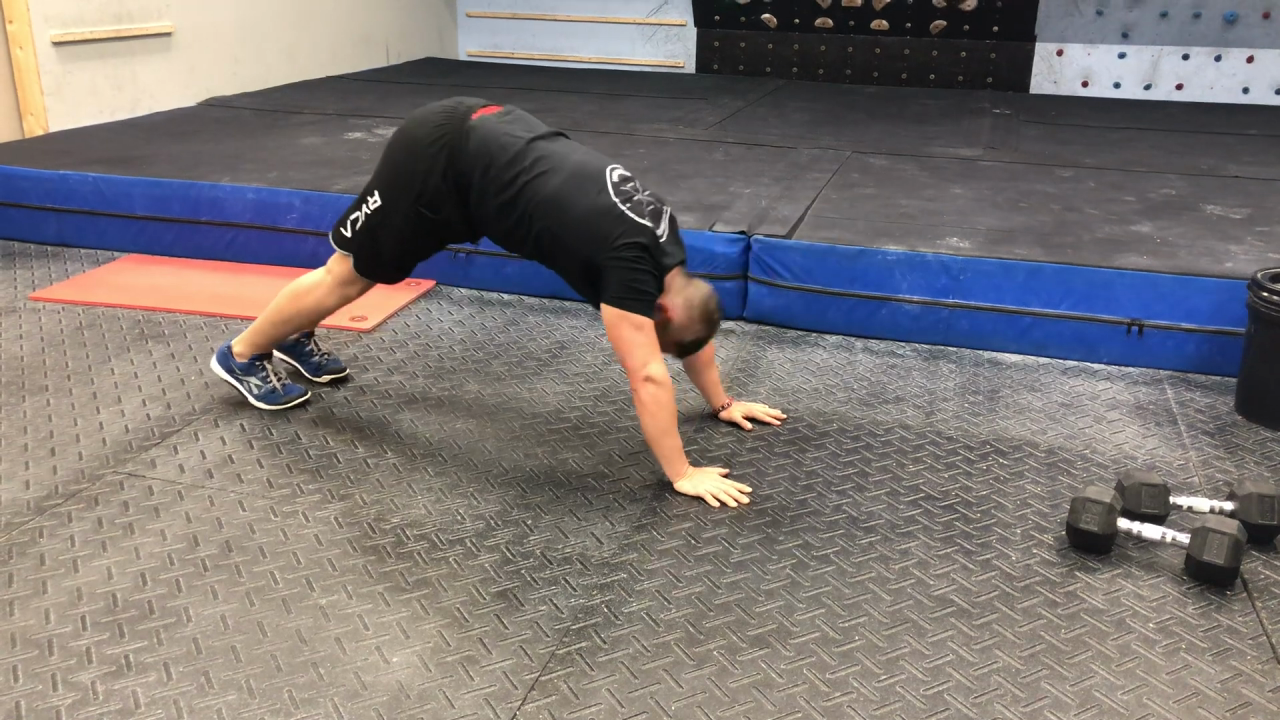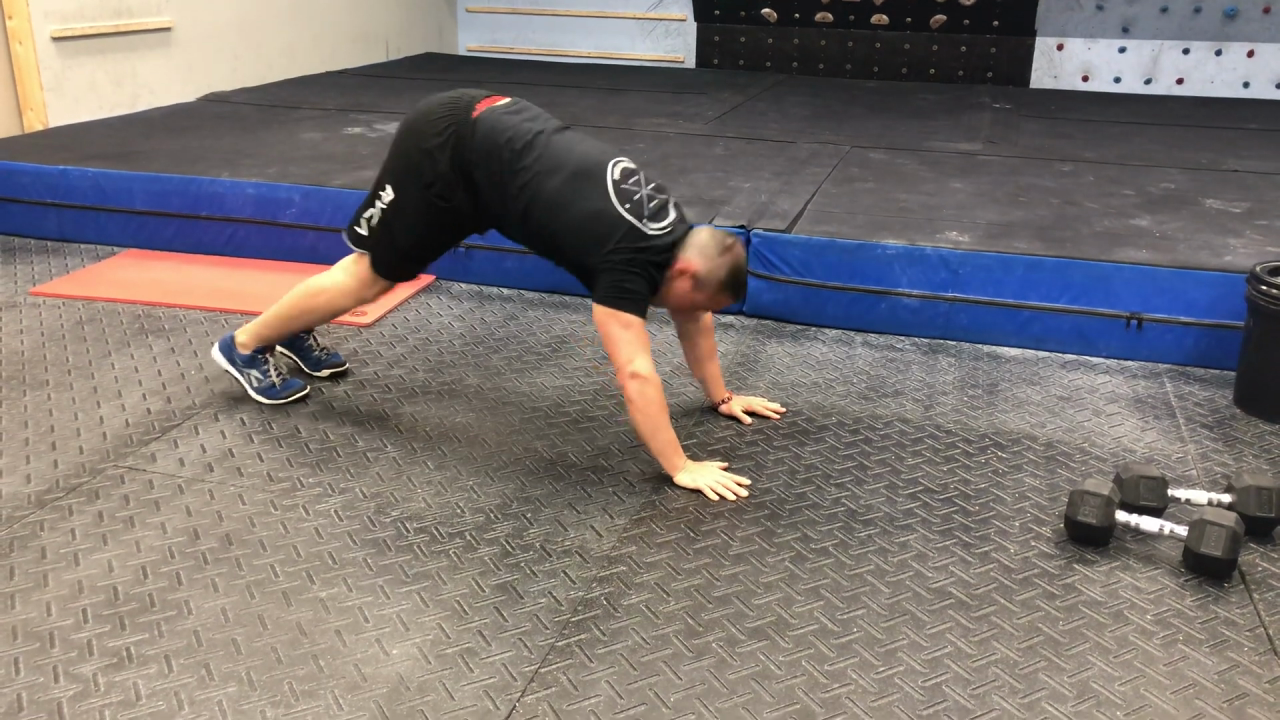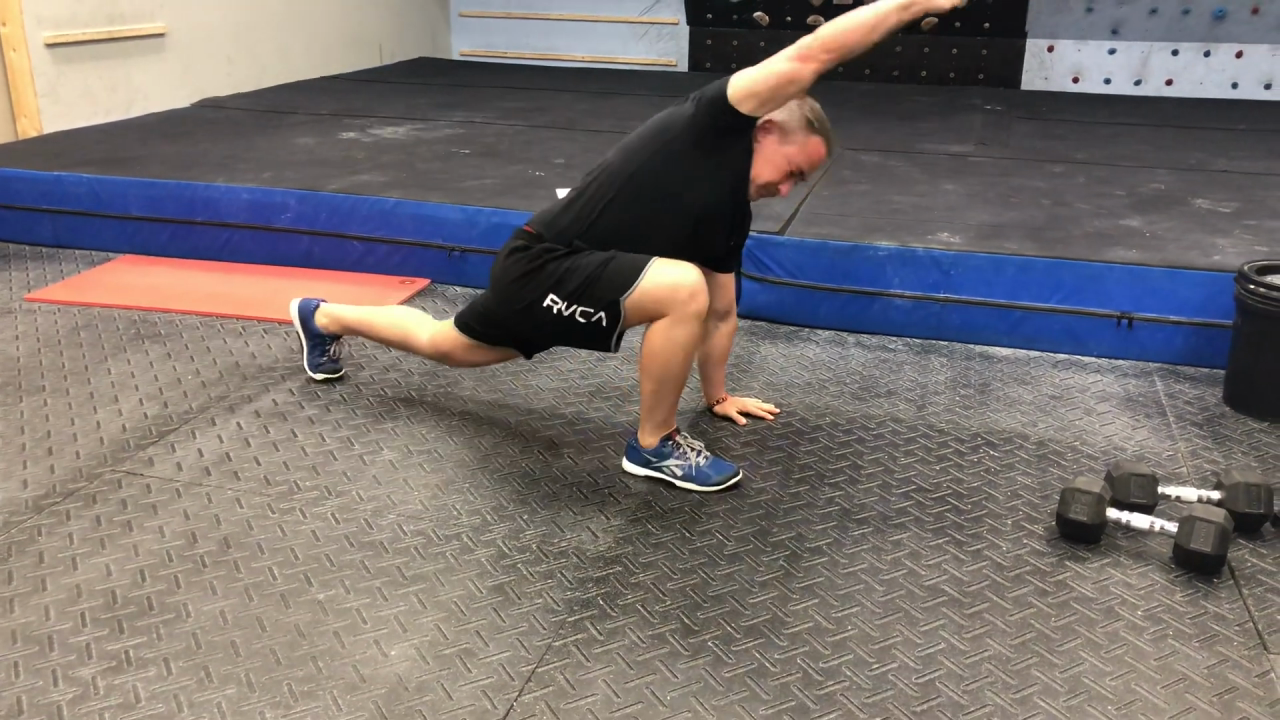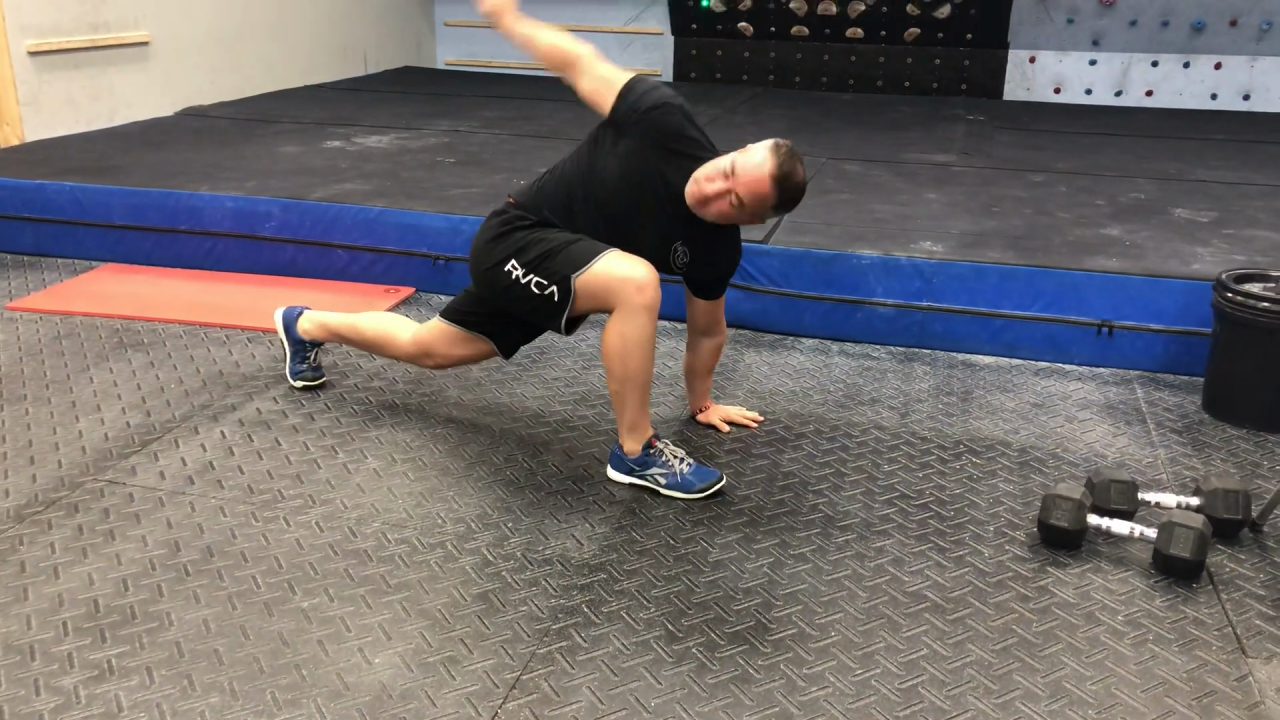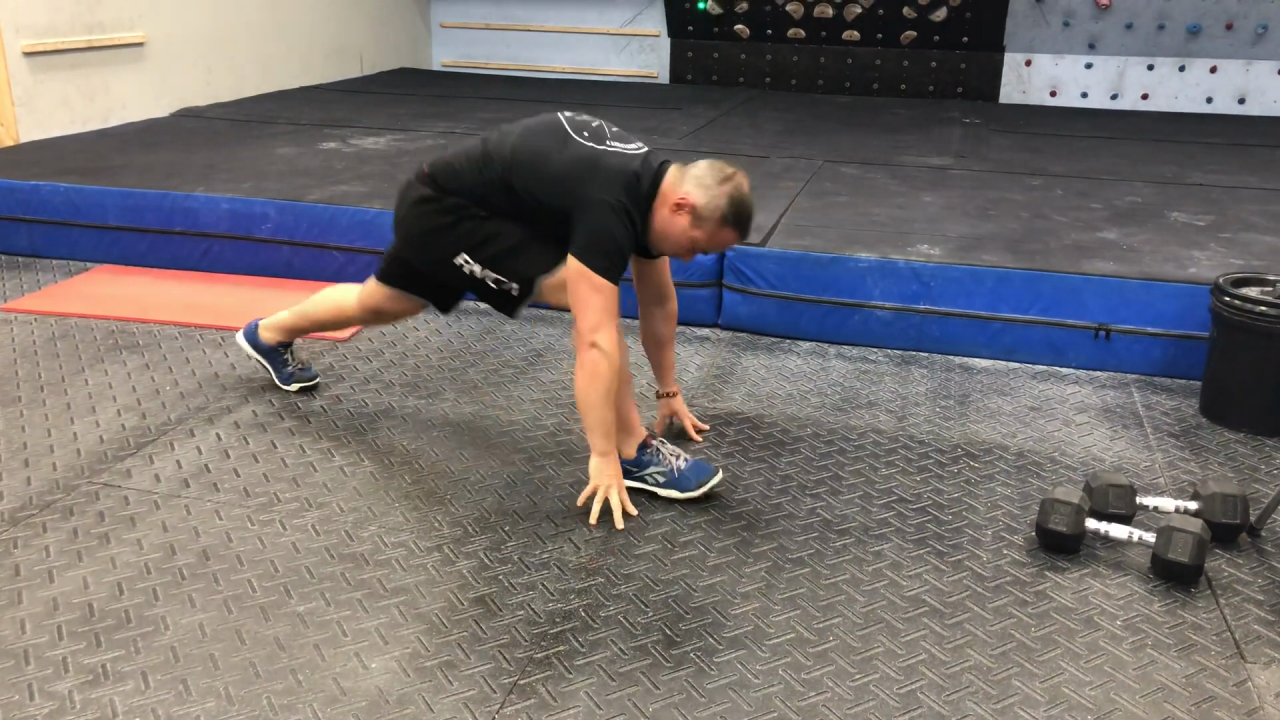
dt=1s
person 1, frame 1
left shoulder: (658, 238)
right shoulder: (631, 260)
left elbow: (692, 328)
right elbow: (647, 375)
left wrist: (721, 402)
right wrist: (681, 474)
left hip: (477, 137)
right hip: (442, 154)
left knee: (372, 260)
right knee: (353, 270)
left ankle: (295, 338)
right ankle: (242, 355)
person 1, frame 2
left shoulder: (673, 234)
right shoulder: (629, 255)
left elbow: (693, 319)
right elbow: (635, 372)
left wrist: (720, 396)
right wrist: (678, 466)
left hip: (483, 129)
right hip: (445, 147)
left knee: (397, 261)
right knee: (375, 277)
left ankle: (296, 332)
right ankle: (246, 344)
person 1, frame 3
left shoulder: (734, 213)
right shoulder: (712, 126)
left elbow: (727, 312)
right elbow: (811, 55)
left wrist: (717, 391)
left hip: (558, 274)
right hip: (542, 267)
left knee: (448, 344)
right knee: (682, 291)
left ankle: (322, 318)
right ankle: (652, 447)
person 1, frame 4
left shoulder: (715, 248)
right shoulder: (665, 124)
left elbow: (707, 330)
right elbow: (577, 61)
left wrist: (702, 400)
left hip: (542, 267)
right hip: (511, 242)
left knee: (424, 349)
right knee: (638, 286)
left ankle: (306, 329)
right ankle: (637, 453)
person 1, frame 5
left shoulder: (652, 185)
right shoulder: (611, 203)
left elbow: (657, 300)
right elbow: (596, 339)
left wrist: (669, 392)
right wrist: (602, 458)
left hip: (437, 203)
right hip: (444, 208)
left knee: (379, 304)
right knee: (584, 297)
left ankle: (268, 335)
right ankle: (634, 451)
